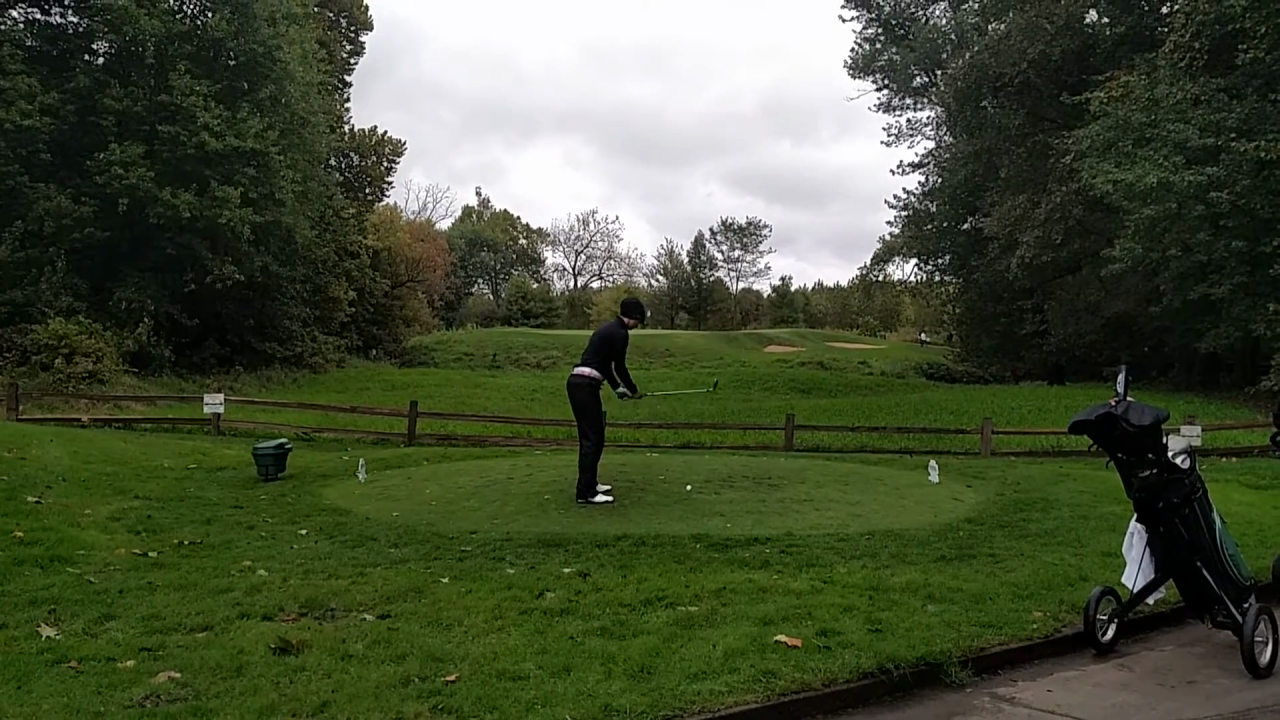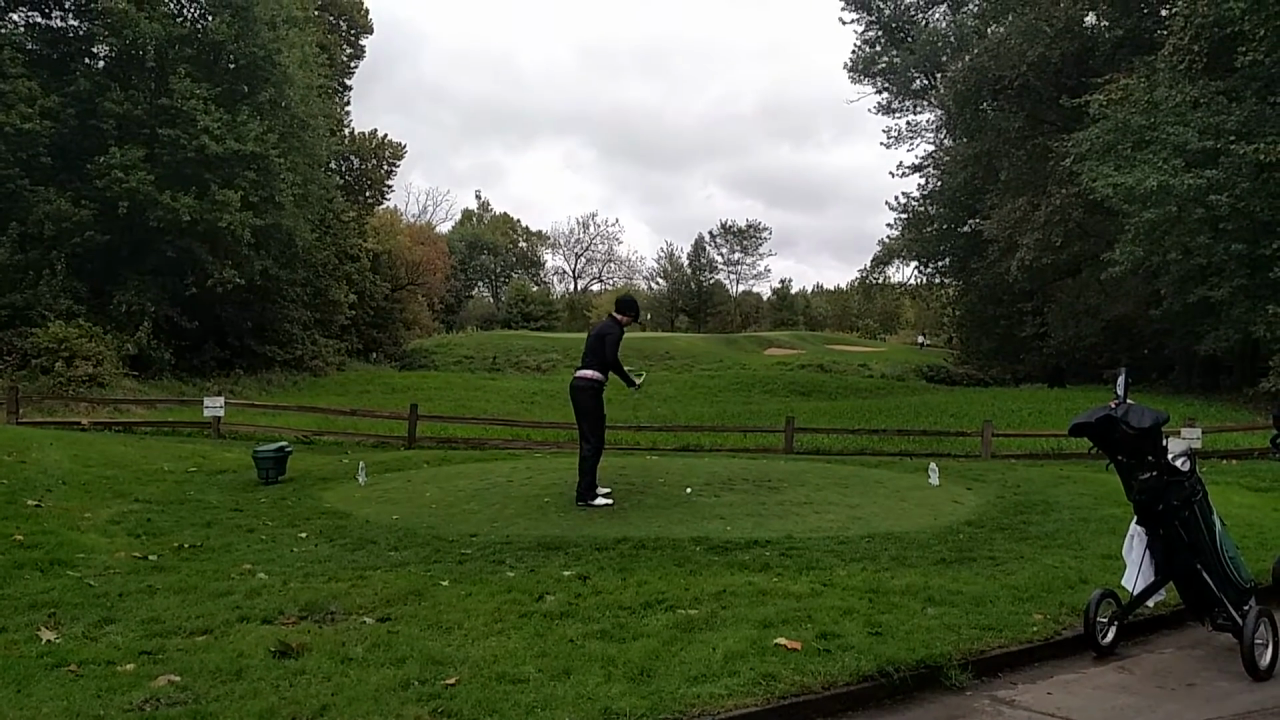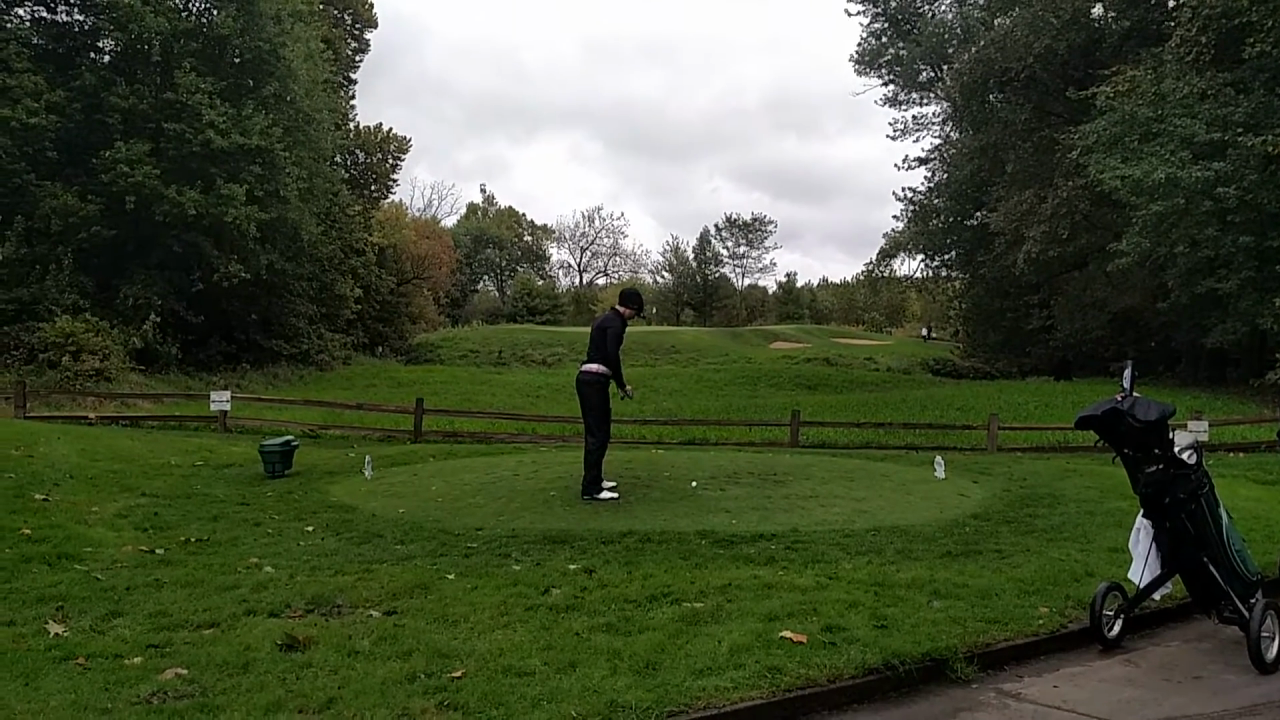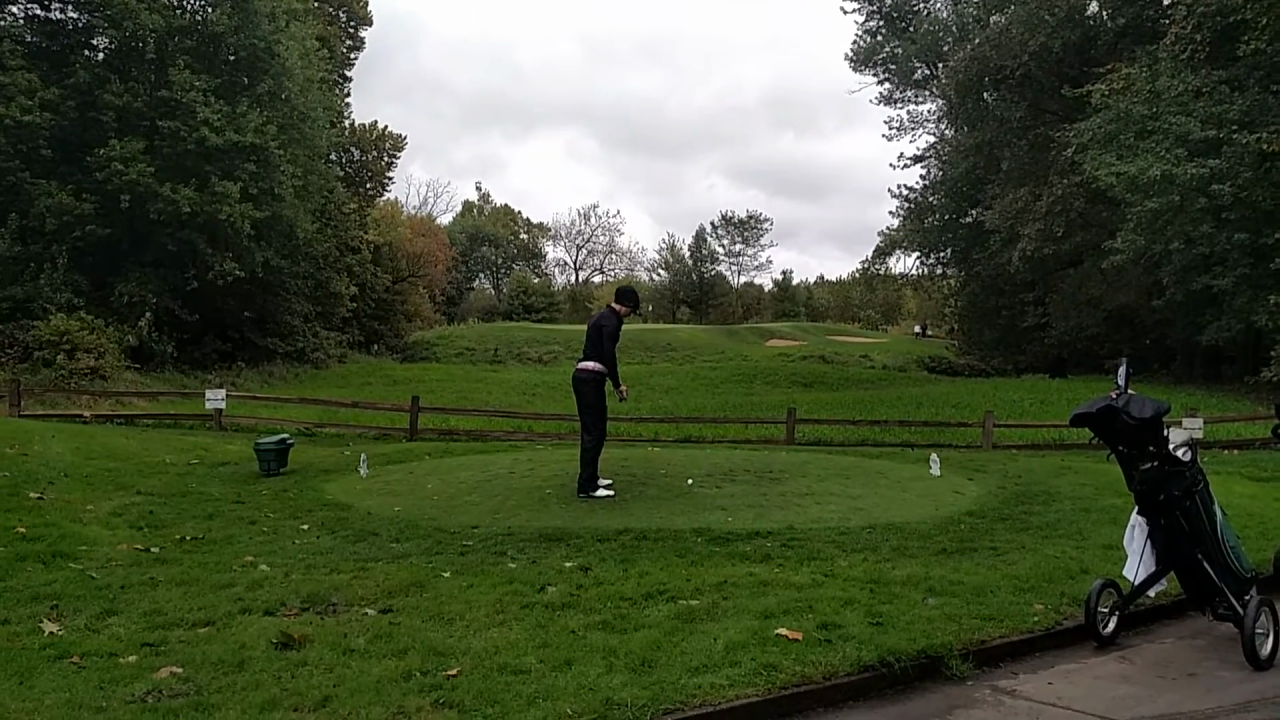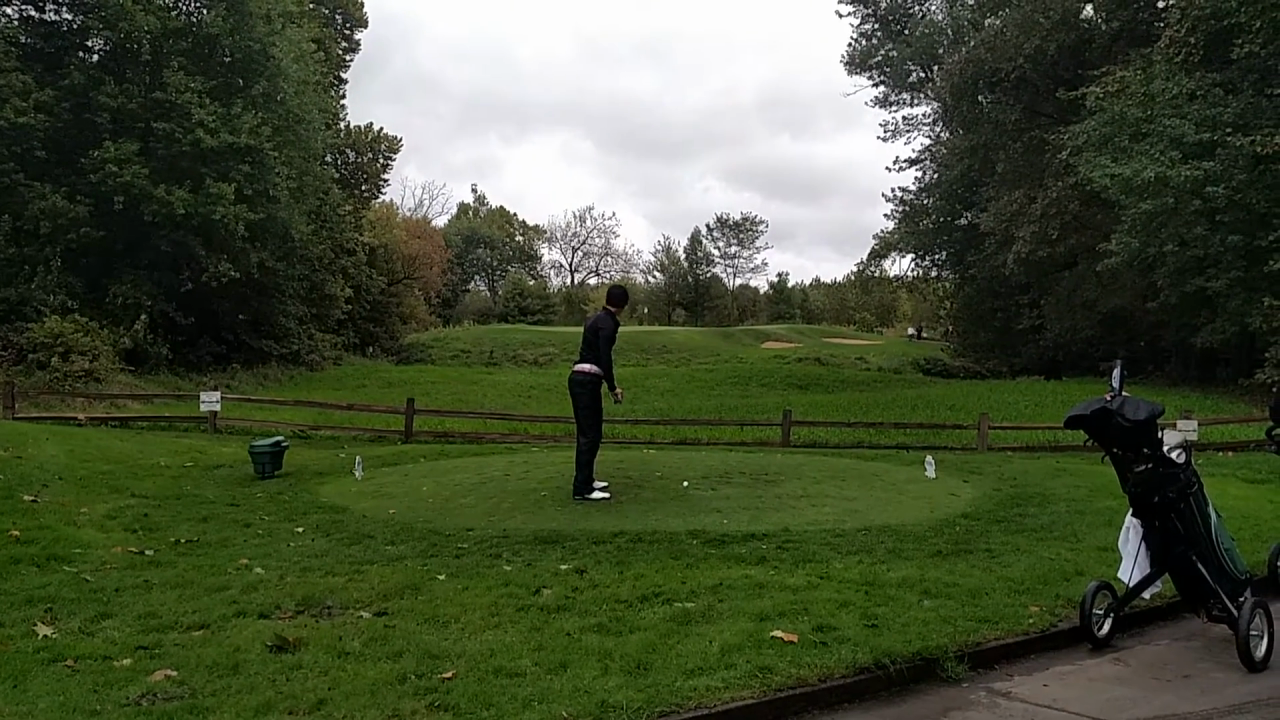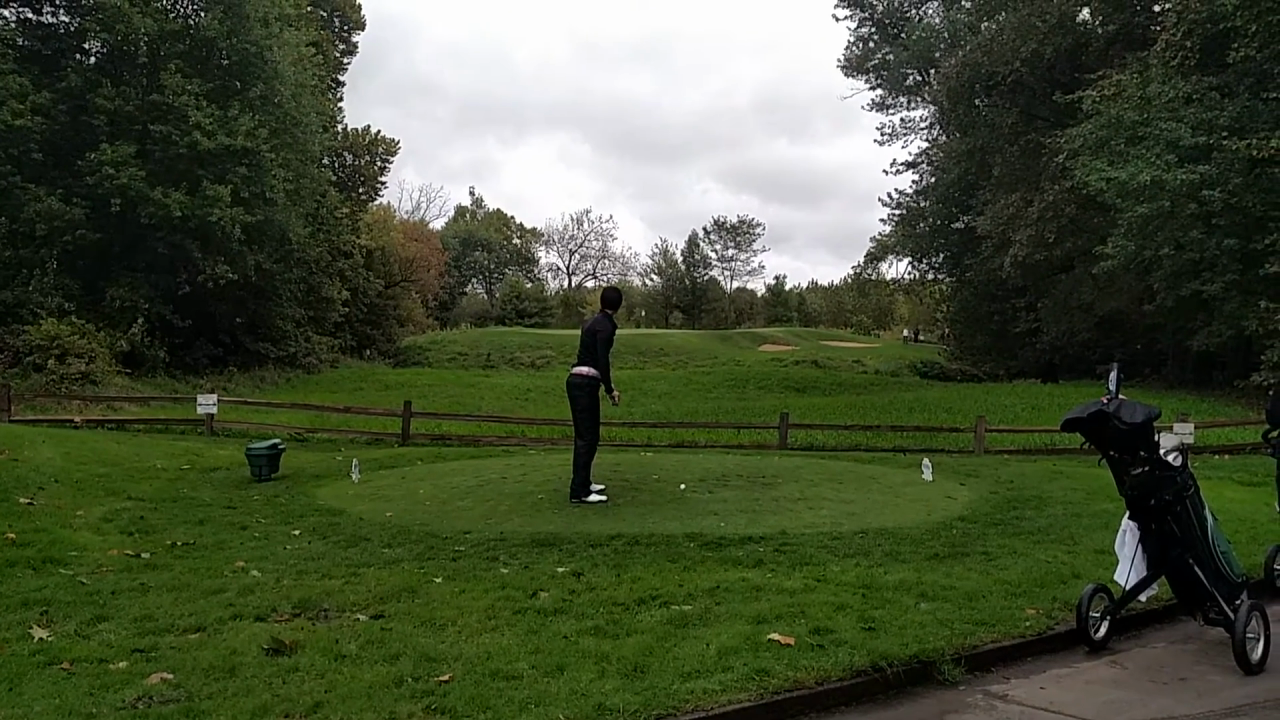
dt=0.4s
person 1, frame 1
left shoulder: (608, 328)
right shoulder: (620, 333)
right elbow: (620, 366)
left wrist: (618, 388)
right wrist: (633, 390)
left hip: (578, 382)
right hip: (586, 385)
left knee: (590, 436)
right knee: (593, 437)
left ankle: (589, 483)
right ankle: (585, 492)
person 1, frame 2
left shoulder: (601, 325)
right shoulder: (613, 329)
right elbow: (611, 360)
left wrist: (622, 371)
right wrist: (630, 381)
left hip: (581, 384)
right hip: (589, 387)
left knee: (591, 438)
right knee: (593, 440)
left ankle: (588, 486)
right ankle: (585, 495)
person 1, frame 3
left shoulder: (604, 318)
right shoulder: (615, 322)
right elbow: (612, 355)
left wrist: (617, 382)
right wrist: (622, 385)
left hip: (588, 378)
right hip: (595, 380)
left knee: (596, 432)
right knee: (598, 434)
left ankle: (594, 480)
right ankle: (591, 488)
person 1, frame 4
left shoulder: (601, 316)
right shoulder: (611, 320)
right elbow: (608, 354)
left wrist: (613, 381)
right wrist: (617, 384)
left hip: (585, 376)
right hip: (591, 378)
left knee: (593, 430)
right knee: (594, 431)
left ankle: (590, 478)
right ankle: (586, 486)
person 1, frame 5
left shoulder: (596, 318)
right shoulder: (607, 323)
right elbow: (604, 356)
left wrist: (608, 383)
right wrist: (612, 386)
left hip: (581, 378)
right hip: (587, 381)
left knee: (589, 432)
right knee: (589, 434)
left ankle: (585, 480)
right ankle: (582, 488)
person 1, frame 6
left shoulder: (593, 322)
right shoulder: (605, 325)
right elbow: (602, 359)
left wrist: (606, 385)
right wrist: (610, 389)
left hip: (579, 380)
right hip: (585, 383)
left knee: (586, 435)
right knee: (587, 437)
left ankle: (583, 483)
right ankle: (579, 491)
